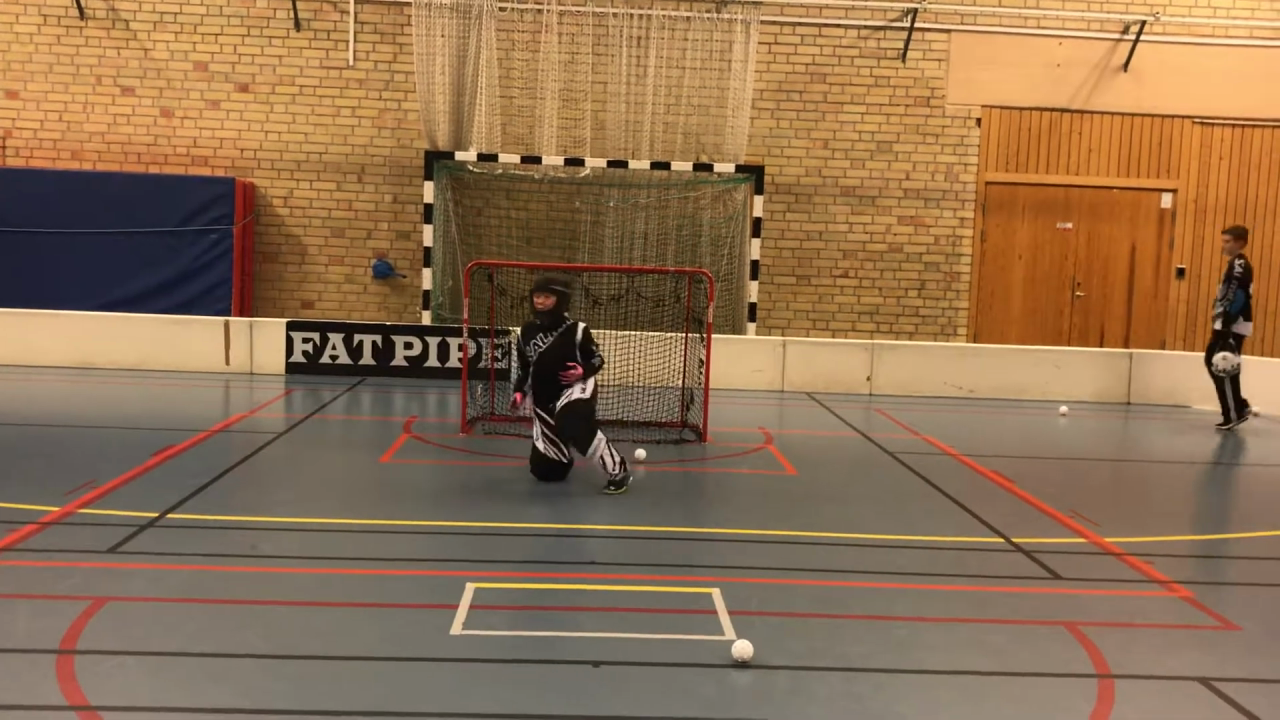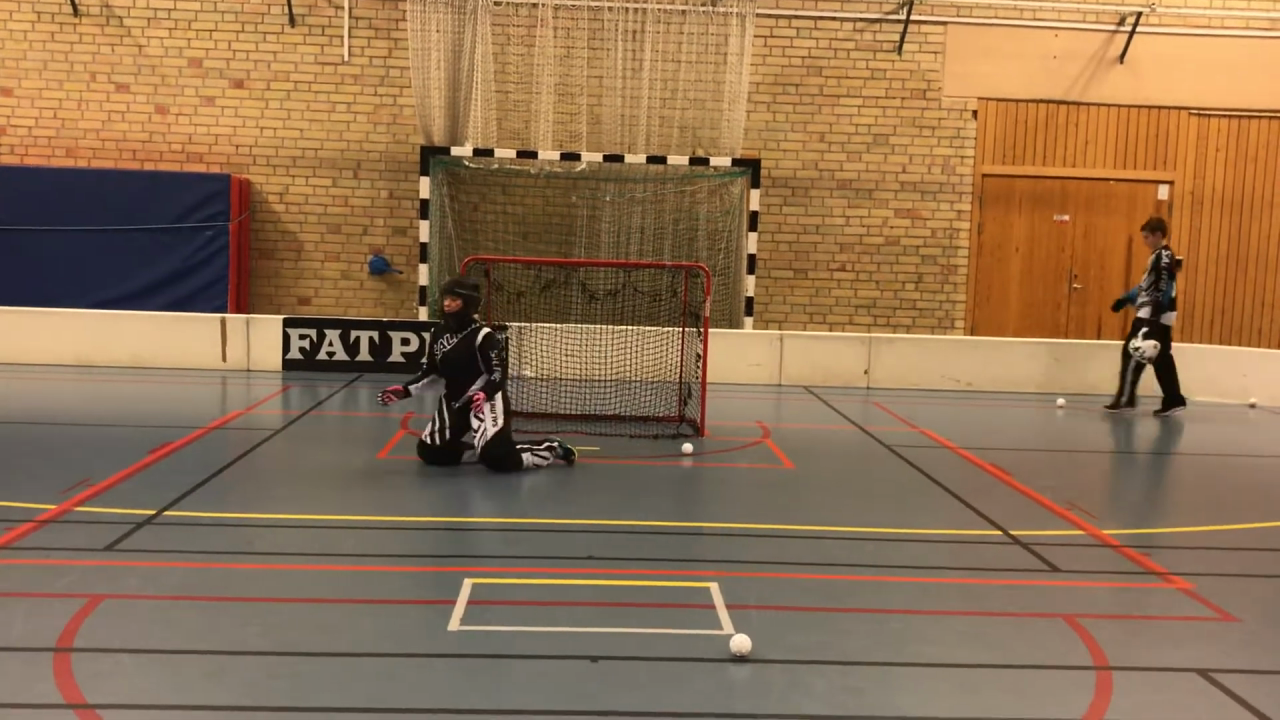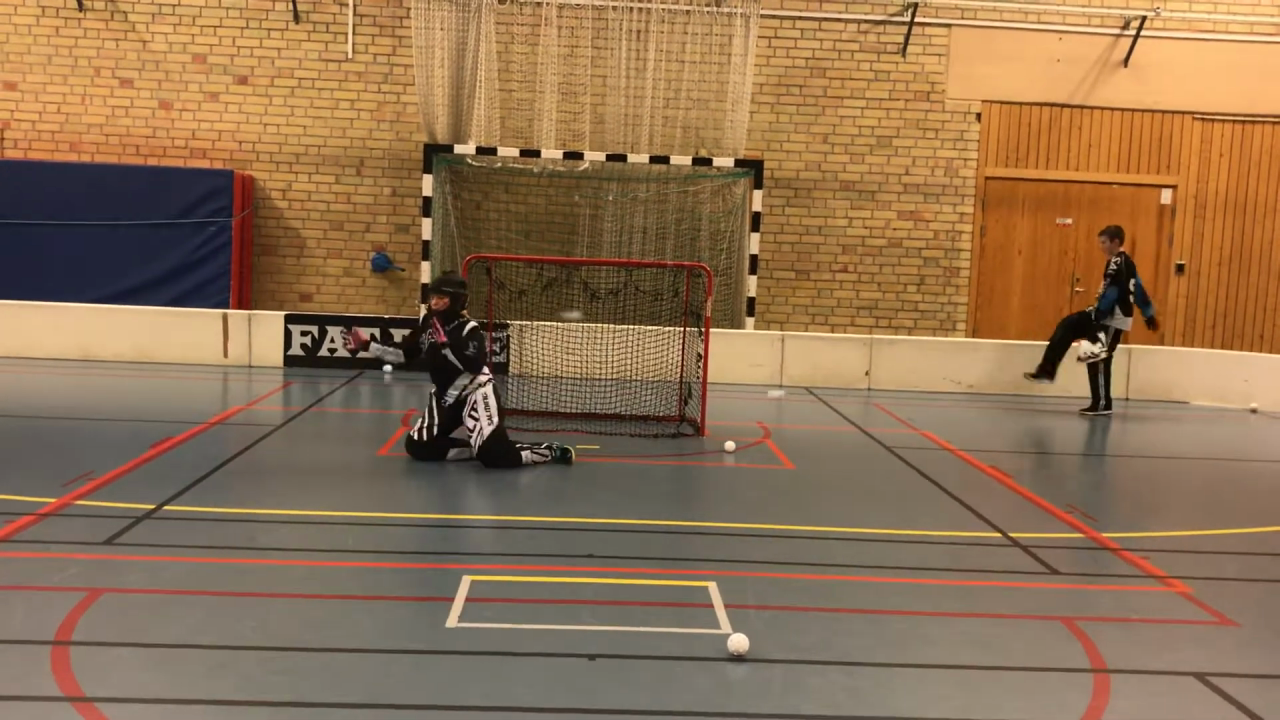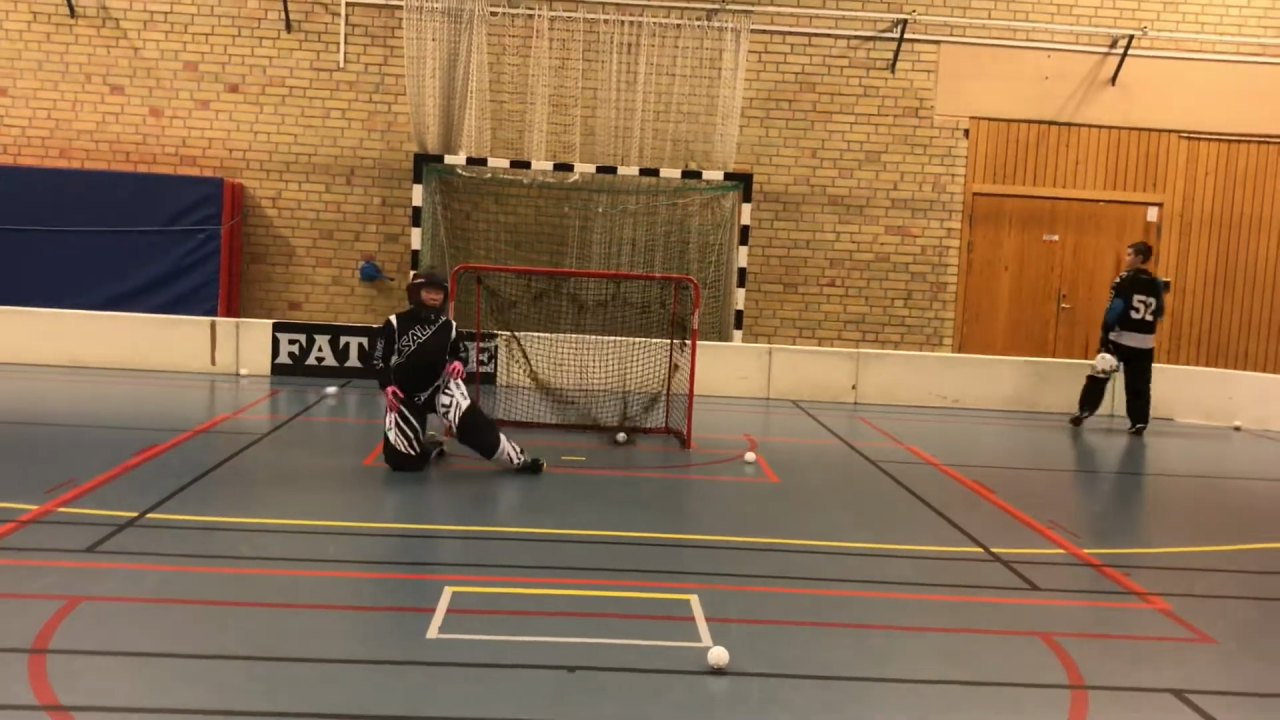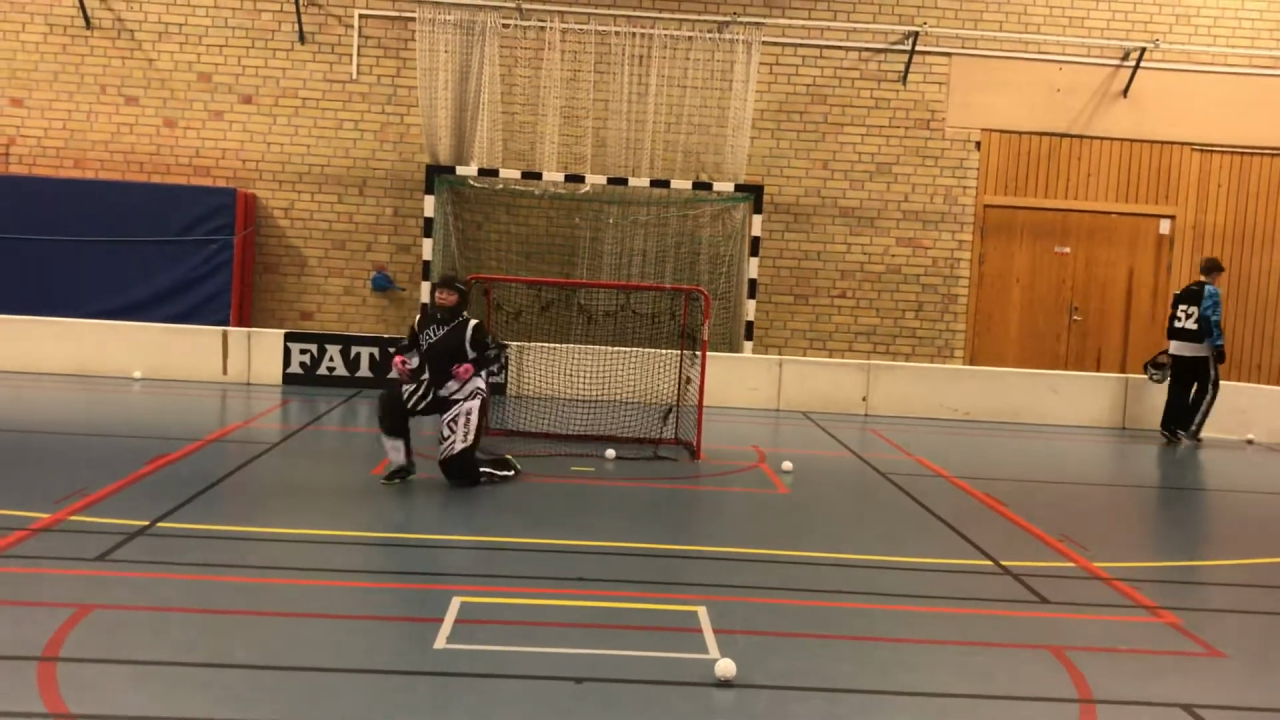
dt=0.7s
person 1, frame 1
left shoulder: (577, 330)
right shoulder: (526, 332)
left elbow: (597, 360)
right elbow: (523, 369)
left wrist: (582, 371)
right wrist: (519, 392)
left hip: (575, 388)
right hip: (544, 401)
left knee: (572, 421)
right knee: (546, 470)
left ankle: (618, 471)
right ankle: (561, 449)
person 1, frame 2
left shoulder: (483, 335)
right shoulder: (438, 333)
left elbow: (499, 374)
right elbow: (432, 371)
left wrist: (485, 393)
right wrist: (405, 390)
left hip: (485, 400)
right hip: (453, 402)
left knee: (498, 458)
right knee: (430, 452)
left ankle: (552, 449)
right ankle: (482, 449)
person 1, frame 3
left shoulder: (469, 329)
right shoulder: (427, 323)
left elbow: (474, 366)
right elbow: (404, 354)
left wrist: (445, 344)
right wrist: (366, 345)
left hip: (474, 393)
right hip: (445, 396)
left knee: (494, 454)
right knee: (417, 448)
left ankle: (551, 451)
right ankle: (472, 445)
person 1, frame 4
left shoulder: (448, 326)
right shoulder: (396, 323)
left elbow: (457, 354)
right elbow: (380, 359)
left wrist: (457, 363)
right wrist: (388, 386)
left hip: (441, 386)
right hip: (406, 395)
left knee: (472, 423)
right knee: (401, 460)
left ankle: (519, 461)
right ankle: (431, 447)
person 1, frame 5
left shoulder: (471, 326)
right shoulder: (422, 322)
left elbow: (495, 354)
right elbow: (409, 345)
left wrist: (473, 367)
right wrist: (399, 357)
left hip: (465, 394)
right hip: (433, 388)
left knee: (459, 472)
right knee: (391, 402)
left ankle: (506, 468)
right ankle: (401, 465)
person 2, frame 1
left shoulder: (1239, 265)
right shoulder: (1237, 264)
left elbow: (1237, 297)
left wrist: (1226, 325)
left hip: (1233, 325)
right hip: (1229, 325)
right knee: (1215, 364)
left ankle: (1232, 415)
right ankle: (1238, 408)
person 2, frame 2
left shoulder: (1164, 256)
right shoulder: (1159, 255)
left elbow: (1164, 289)
left wrist: (1155, 317)
right wrist: (1126, 299)
left hip: (1153, 315)
right hip: (1153, 315)
left knee: (1132, 352)
right knee: (1162, 358)
left ankle: (1125, 399)
right ankle: (1174, 401)
person 2, frame 3
left shoulder: (1116, 264)
right shoulder: (1127, 263)
left elbow: (1109, 295)
right elbow: (1138, 290)
left wrist: (1096, 320)
right wrist: (1148, 314)
left hip: (1112, 319)
right hip: (1110, 317)
left knee: (1098, 360)
right knee: (1066, 326)
left ankle: (1102, 404)
right ankle: (1046, 371)
person 2, frame 4
left shoulder: (1125, 278)
right shoulder: (1156, 283)
left elbow: (1115, 307)
right elbow: (1159, 311)
left wrist: (1105, 333)
left hip: (1122, 336)
right hip: (1146, 340)
left knee: (1100, 374)
right knee: (1139, 383)
left ankle: (1085, 410)
right ankle: (1139, 421)
person 2, frame 5
left shoulder: (1184, 291)
right shoulder: (1211, 292)
left elbow: (1172, 318)
right elbow: (1213, 320)
left wrist: (1172, 342)
right wrist: (1219, 346)
left hip: (1177, 347)
right hip: (1200, 349)
left knee: (1177, 389)
right knee: (1208, 388)
left ankle: (1169, 427)
right ankle: (1190, 427)
